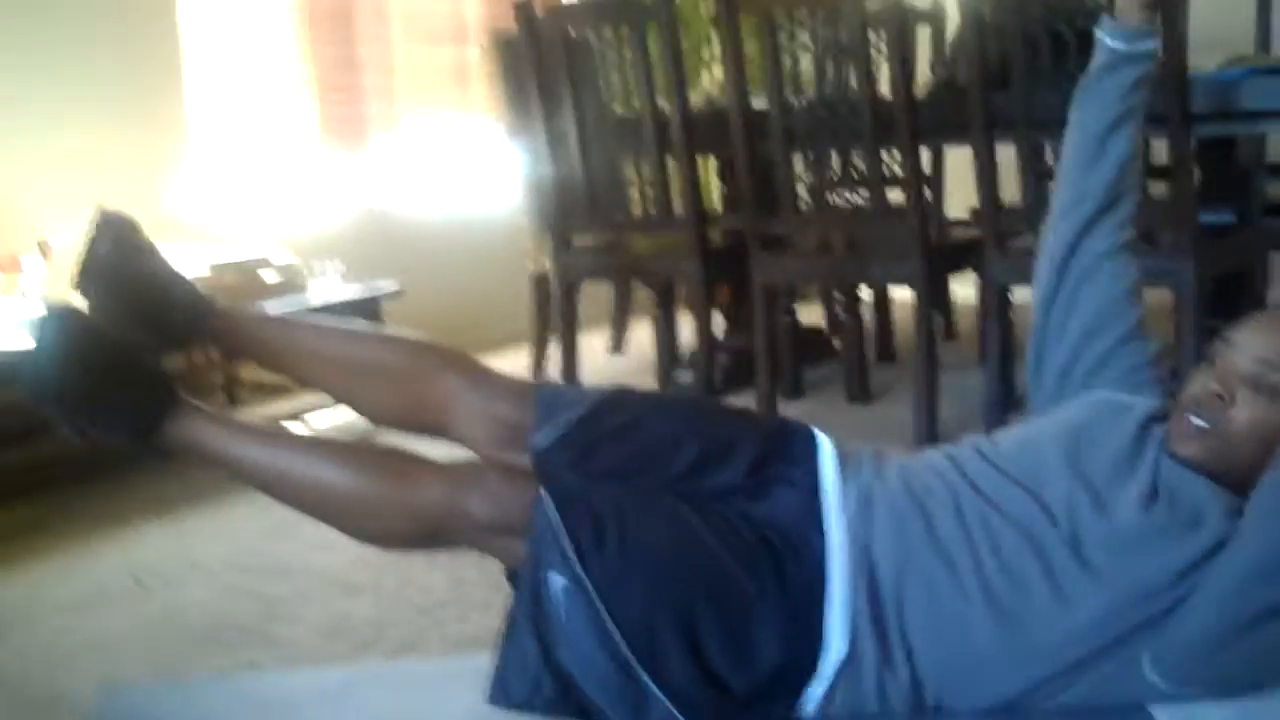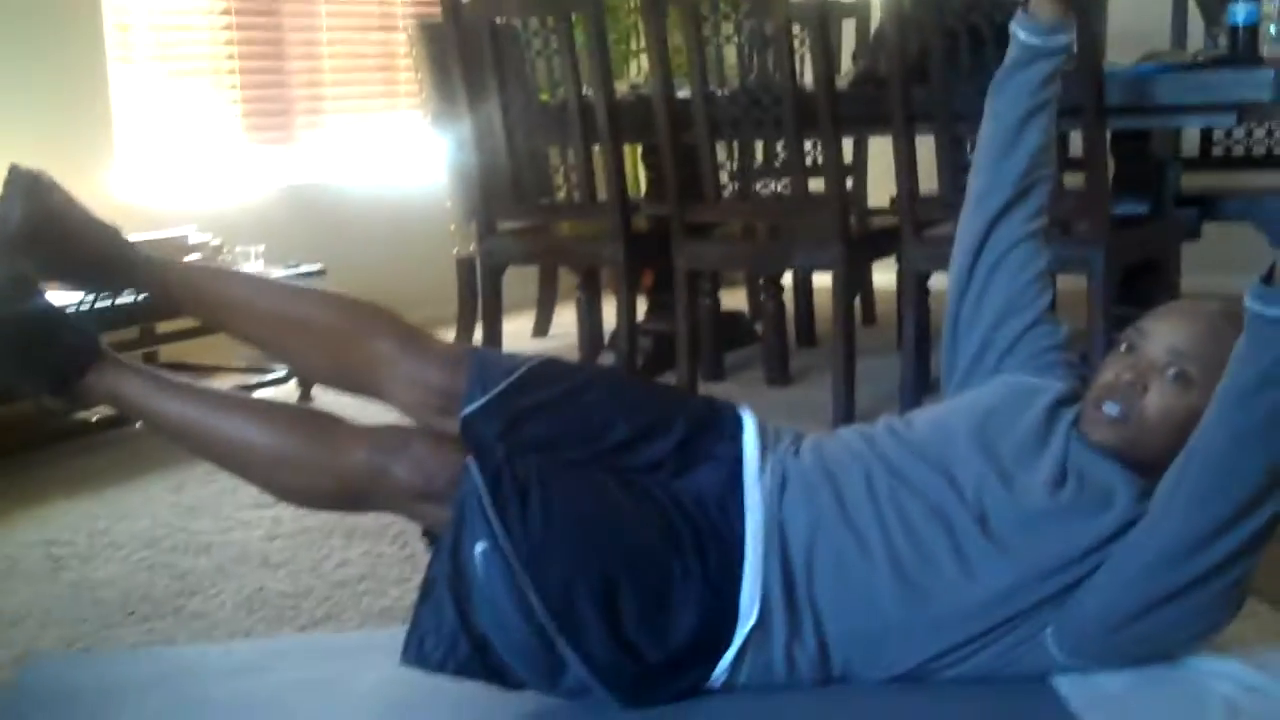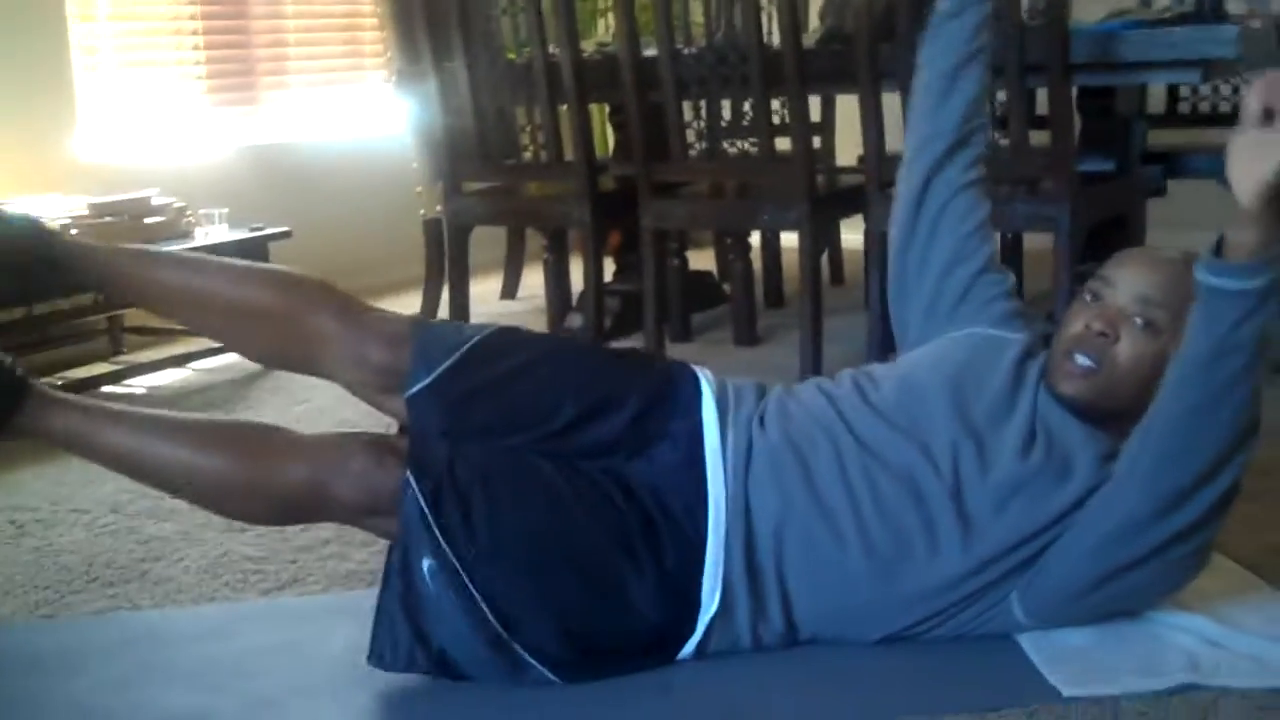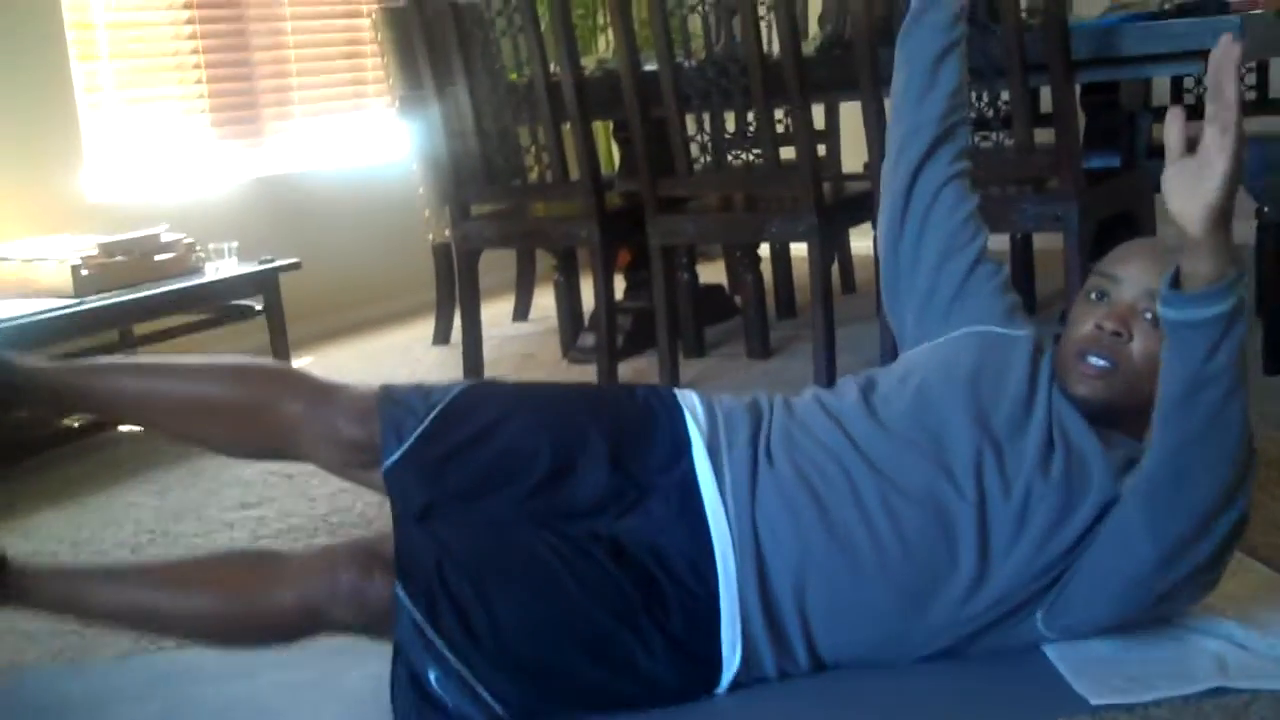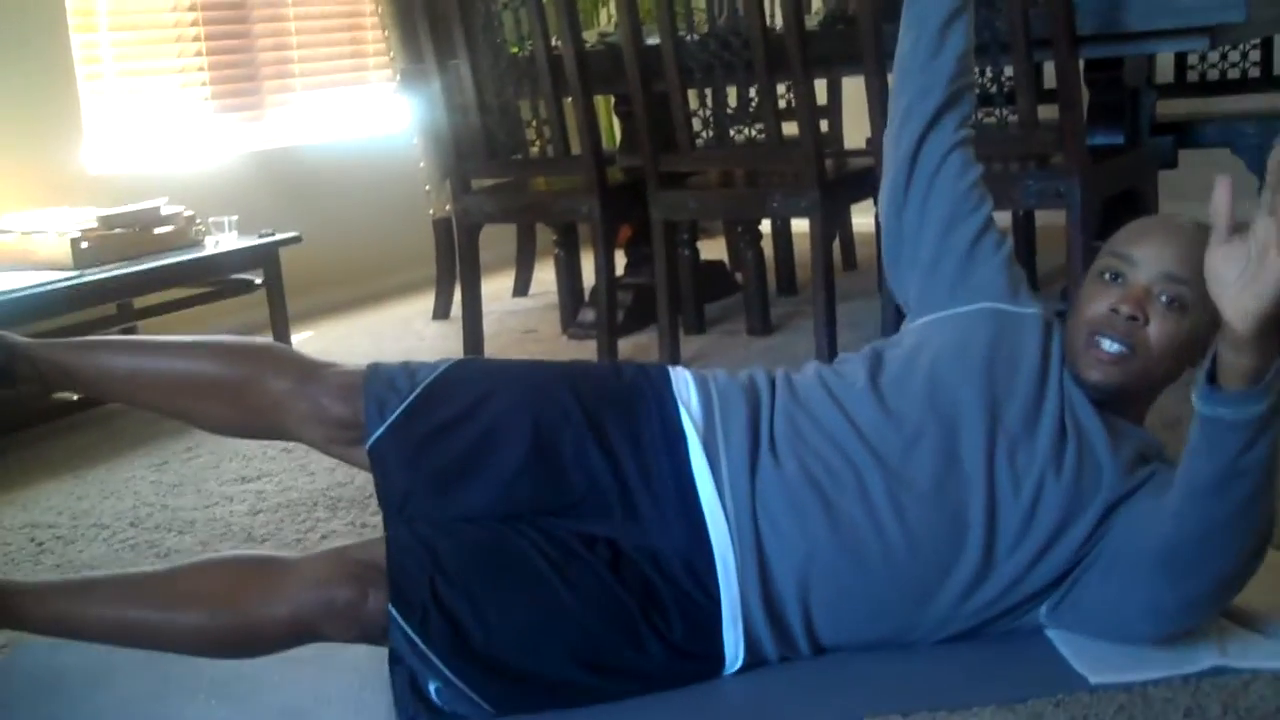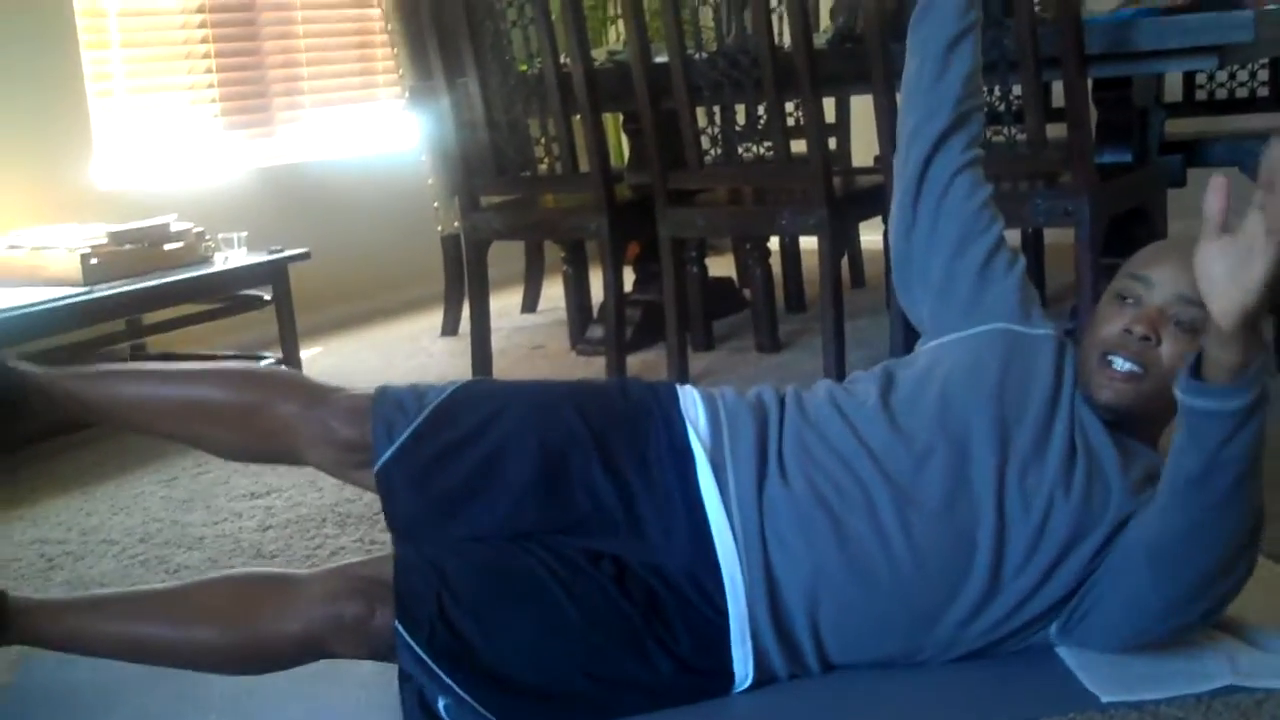
dt=0.4s
person 1, frame 1
right shoulder: (1121, 405)
right elbow: (1085, 241)
right hip: (810, 486)
left knee: (482, 501)
right knee: (480, 406)
left ankle: (164, 416)
right ankle: (193, 310)
person 1, frame 2
left shoulder: (1145, 573)
right shoulder: (1042, 390)
right elbow: (999, 229)
left hip: (718, 598)
right hip: (737, 463)
left knee: (406, 470)
right knee: (412, 366)
right ankle: (115, 259)
person 1, frame 3
left shoulder: (1113, 520)
right shoulder: (994, 343)
right elbow: (938, 175)
left hip: (684, 570)
right hip: (693, 422)
left knee: (345, 474)
right knee: (354, 340)
person 1, frame 4
left shoulder: (1127, 535)
right shoulder: (996, 341)
left elbow: (1197, 489)
right elbow: (924, 175)
left wrist: (1204, 262)
left hip: (698, 609)
right hip: (688, 448)
left knee: (336, 581)
right knee: (323, 417)
person 1, frame 5
left shoulder: (1133, 508)
right shoulder: (997, 312)
right elbow: (925, 144)
left hip: (699, 596)
right hip: (676, 428)
left knee: (328, 591)
right knee: (314, 394)
person 1, frame 6
left shoulder: (1143, 522)
right shoulder: (1013, 335)
right elbow: (937, 167)
left hip: (707, 613)
right hip: (689, 446)
left knee: (340, 611)
right knee: (323, 419)
